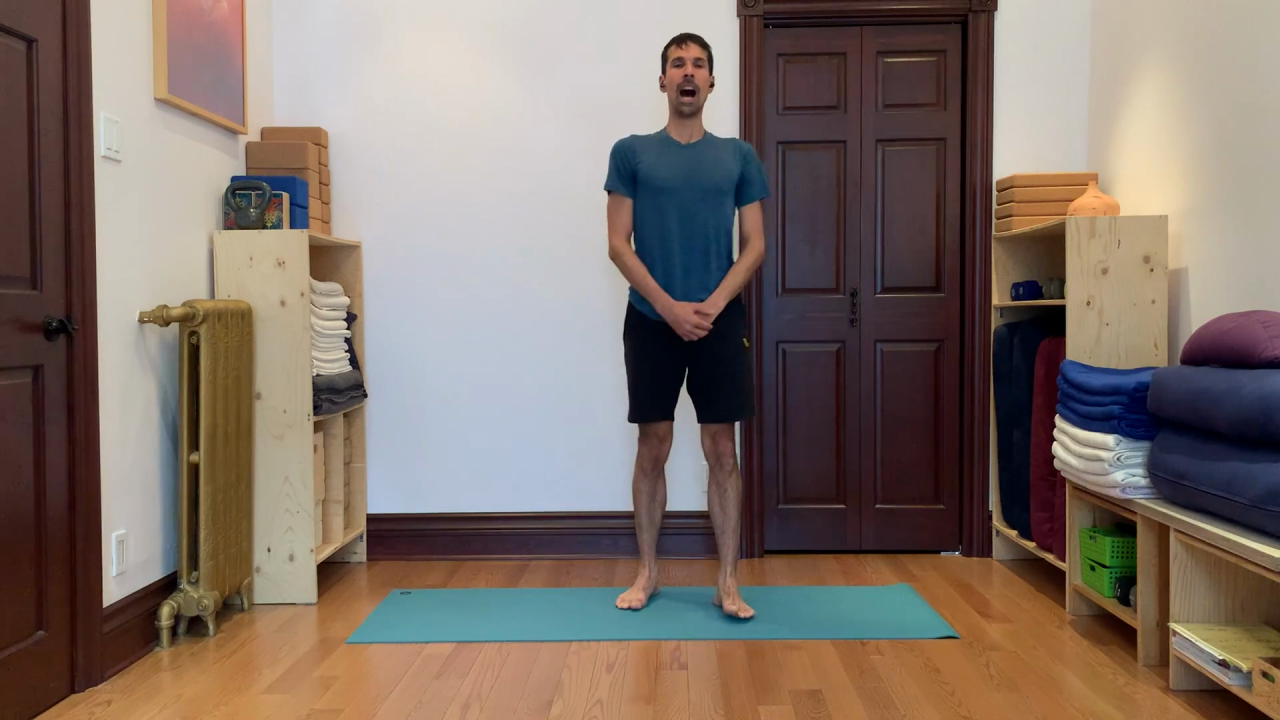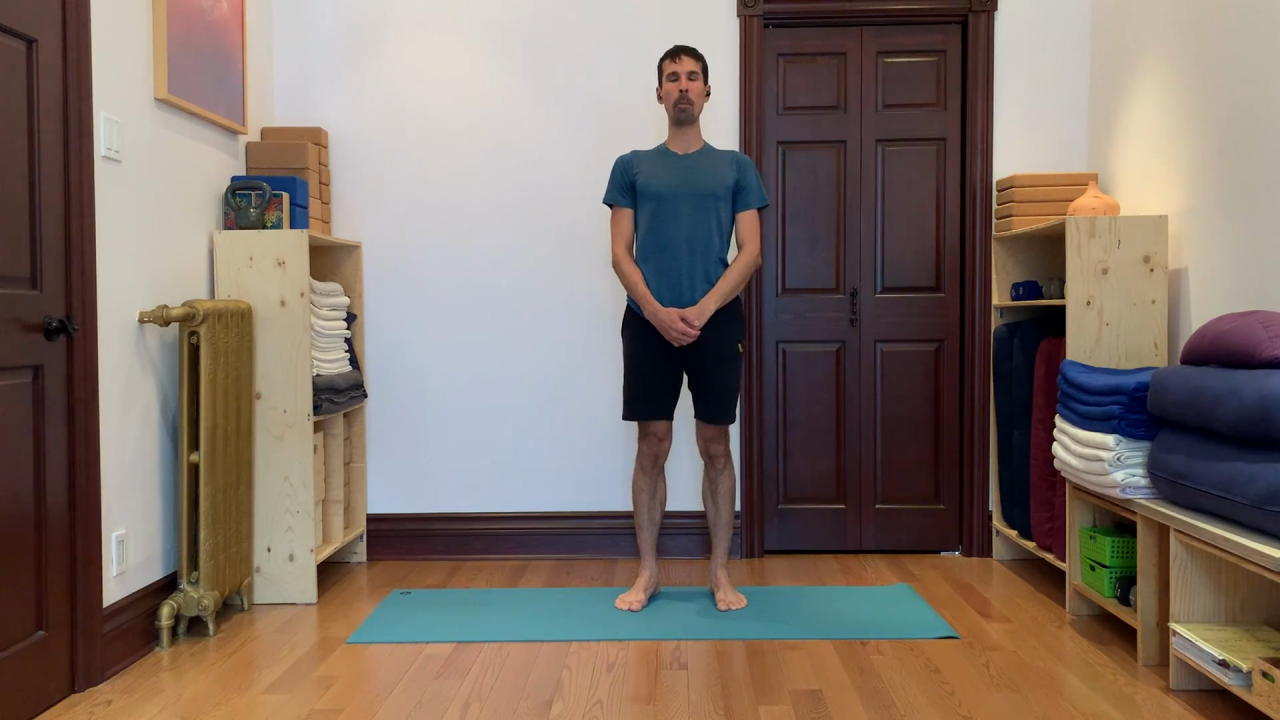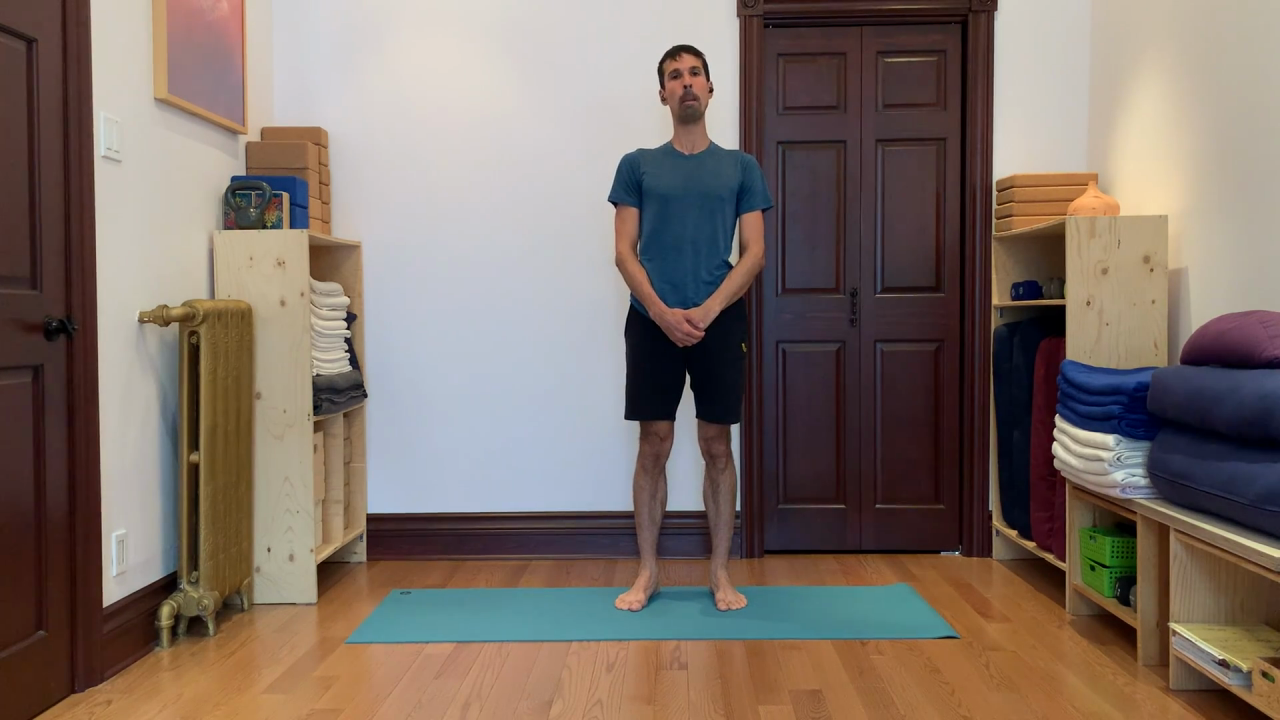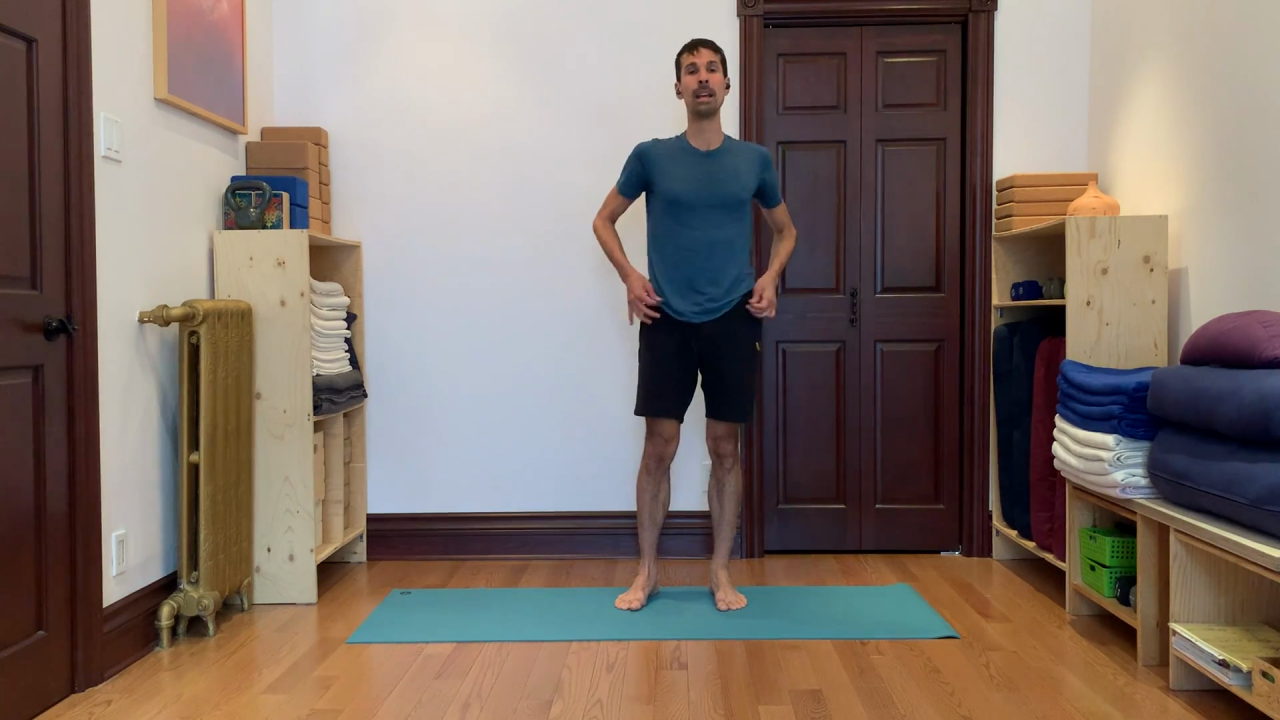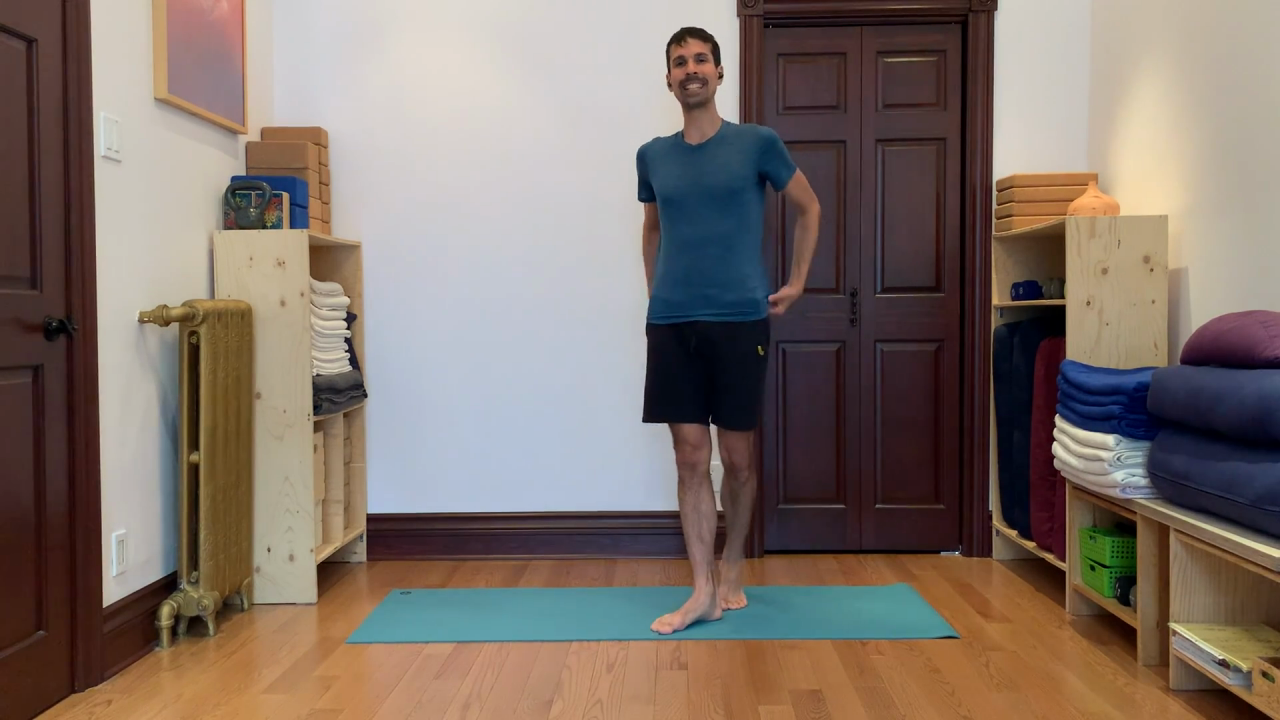
dt=1s
person 1, frame 1
left shoulder: (738, 156)
right shoulder: (631, 152)
left elbow: (754, 246)
right elbow: (619, 245)
left wrist: (711, 306)
right wrist: (668, 306)
left hip: (721, 322)
right hip: (651, 321)
left knee: (722, 452)
right knee: (652, 450)
left ankle: (727, 580)
right ankle: (647, 570)
person 1, frame 2
left shoulder: (735, 167)
right shoulder: (631, 166)
left elbow: (750, 253)
right elbow: (621, 254)
left wrist: (702, 310)
right wrist: (657, 312)
left hip: (716, 322)
right hip: (648, 322)
left knee: (715, 448)
right knee: (652, 447)
left ankle: (720, 571)
right ankle: (647, 571)
person 1, frame 3
left shoulder: (740, 166)
right shoulder: (637, 165)
left elbow: (753, 253)
right elbow: (625, 252)
left wrist: (706, 311)
right wrist: (662, 312)
left hip: (720, 322)
right hip: (652, 322)
left knee: (717, 447)
right knee: (653, 446)
left ankle: (719, 571)
right ankle: (647, 570)
person 1, frame 4
left shoulder: (756, 160)
right shoulder: (651, 155)
left elbow: (785, 230)
right elbow: (603, 220)
left wrist: (771, 278)
right wrist: (630, 276)
left hip: (733, 320)
right hip: (668, 321)
left knee: (725, 447)
right knee: (659, 446)
left ankle: (720, 571)
right ankle: (647, 570)
person 1, frame 5
left shoulder: (757, 143)
right shoulder: (652, 156)
left elbow: (807, 208)
left wrist: (795, 283)
left hip: (740, 320)
right hip: (671, 324)
left knee: (737, 457)
right knee: (690, 458)
left ankle: (731, 563)
right ankle: (702, 591)
